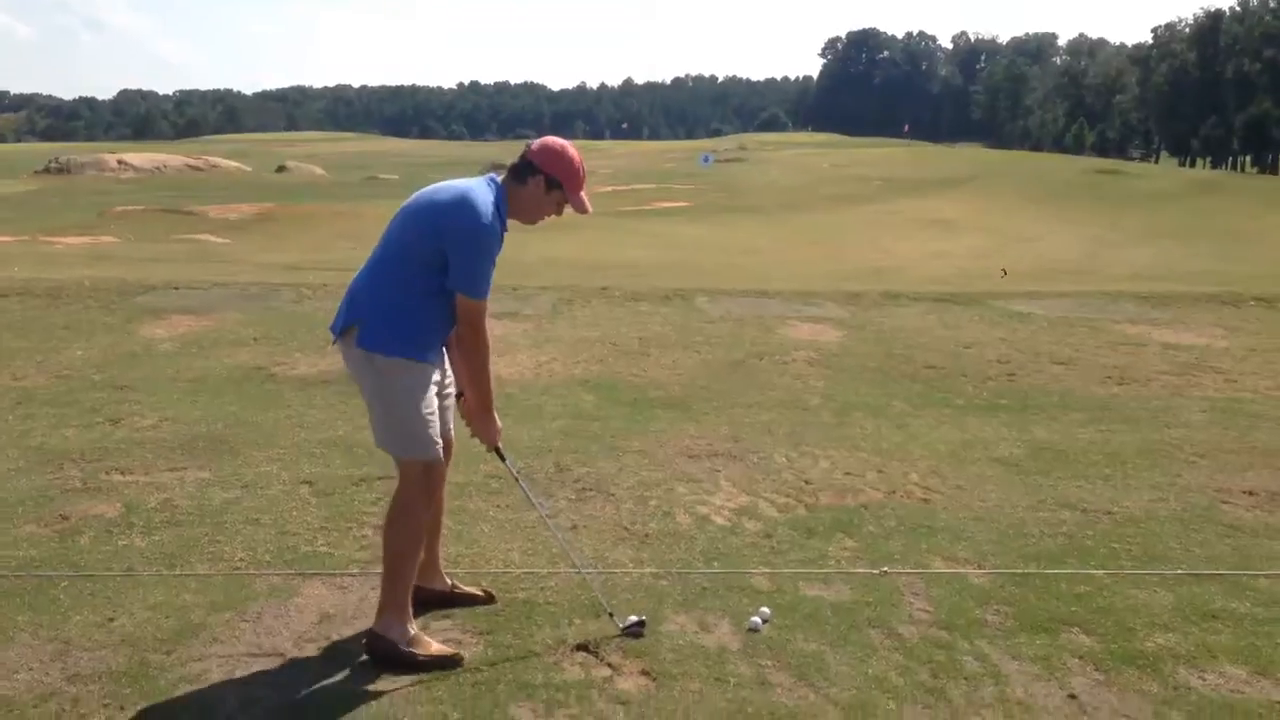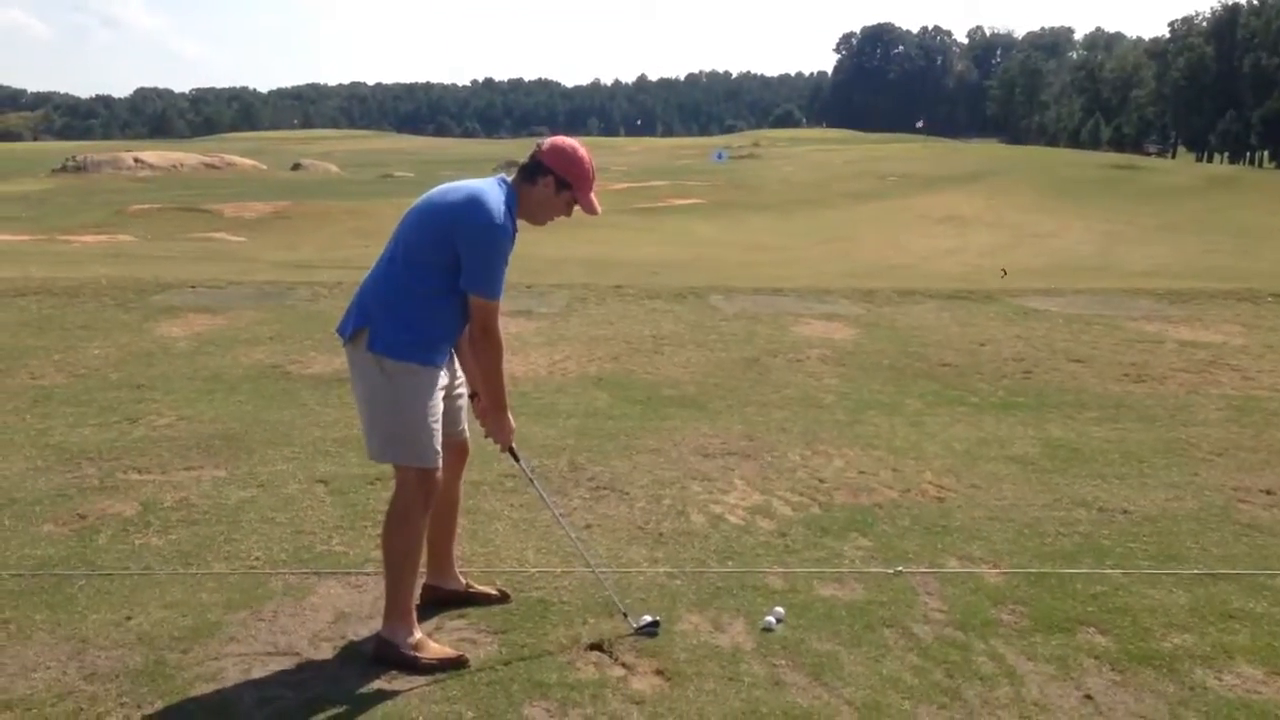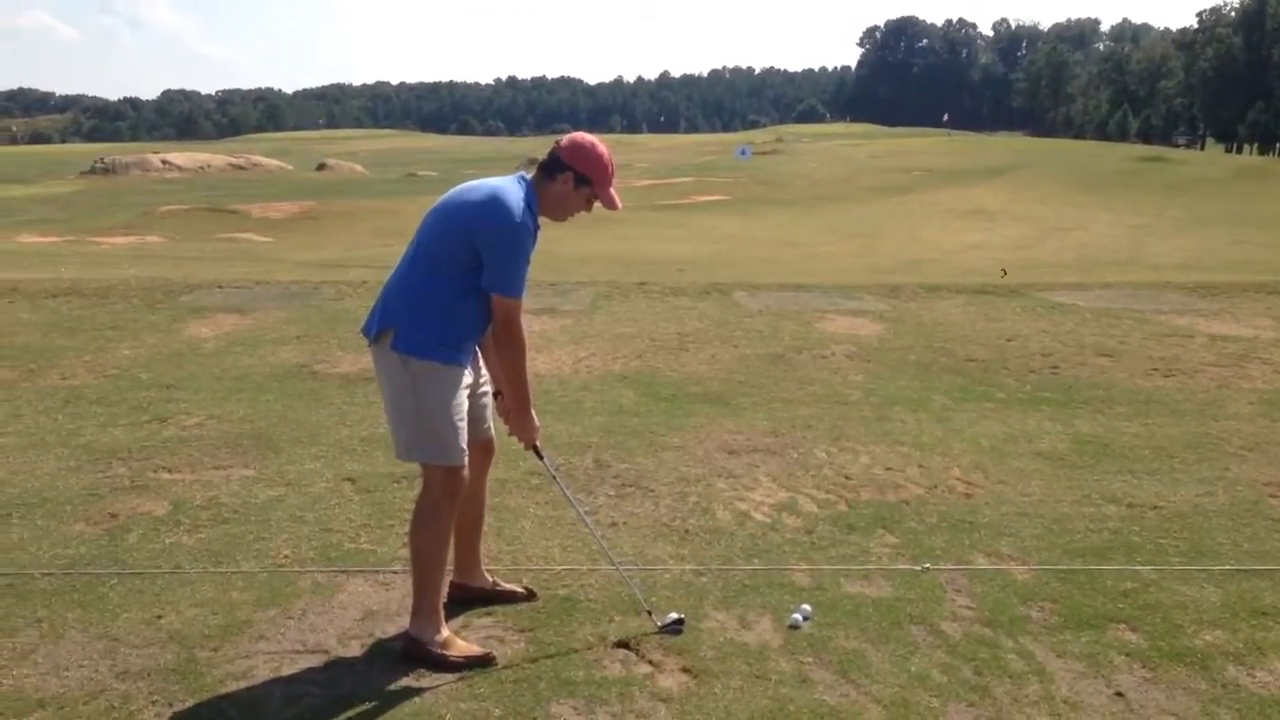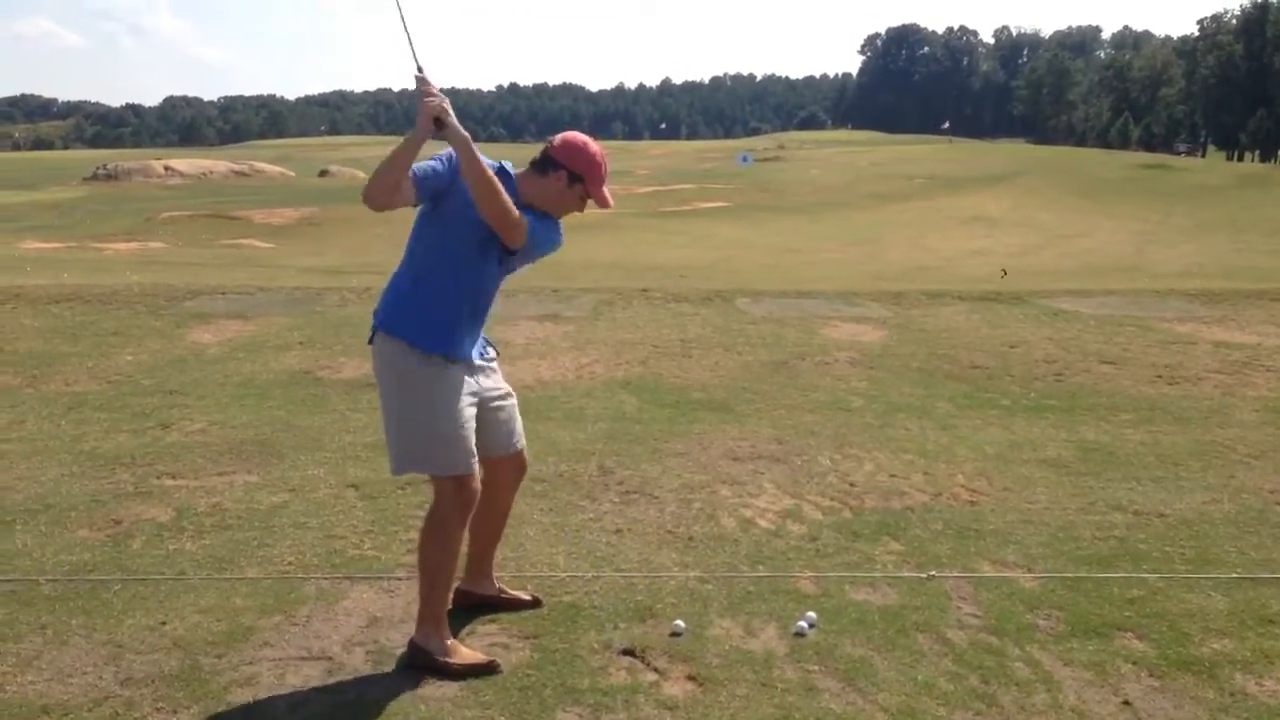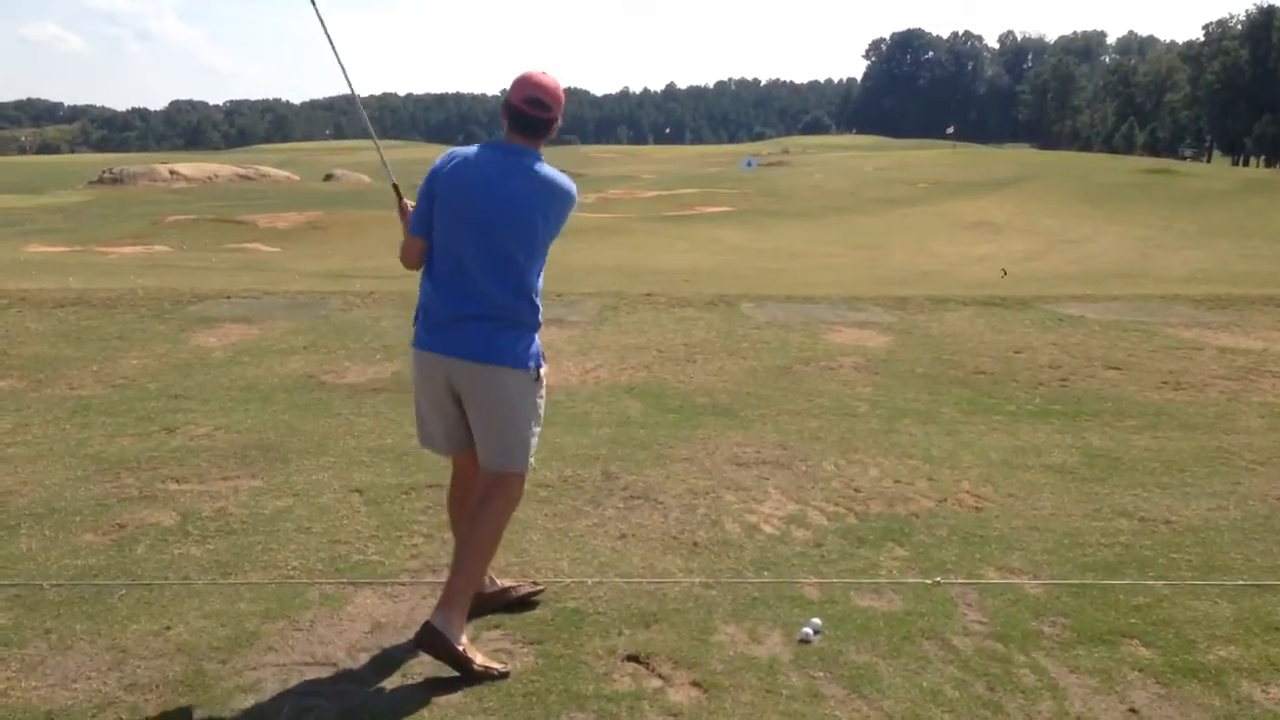
dt=1s
person 1, frame 1
left shoulder: (473, 200)
right shoulder: (478, 218)
left elbow: (451, 316)
right elbow: (471, 327)
left wrist: (465, 392)
right wrist: (484, 410)
left hip: (412, 339)
right hip: (385, 343)
left knee: (436, 458)
right knee: (422, 473)
left ankle: (428, 579)
right ankle: (391, 625)
person 1, frame 2
left shoulder: (484, 201)
right shoulder: (489, 218)
left elbow: (461, 315)
right elbow: (485, 329)
left wrist: (478, 392)
right wrist: (498, 410)
left hip: (424, 343)
right hip: (393, 348)
left knee: (452, 455)
right knee: (420, 479)
left ankle: (441, 578)
right ankle: (397, 631)
person 1, frame 3
left shoulder: (506, 200)
right shoulder: (510, 216)
left elbow: (486, 314)
right elbow: (507, 327)
left wrist: (502, 389)
right wrist: (523, 409)
left hip: (450, 343)
right hip: (417, 346)
left knee: (477, 454)
right knee: (447, 478)
left ankle: (468, 576)
right ankle: (425, 628)
person 1, frame 4
left shoulder: (545, 231)
right shoulder: (458, 171)
left elbow: (505, 222)
right elbow: (376, 197)
left wrist: (461, 138)
right wrist: (421, 133)
left hip: (469, 354)
right hip: (413, 350)
left knee: (508, 465)
right knee: (460, 487)
left ankle: (477, 581)
right ankle: (430, 636)
person 1, frame 5
left shoulder: (449, 167)
right shoulder: (561, 192)
left elbow: (413, 258)
left wrist: (413, 225)
left hip: (436, 346)
right hip: (505, 355)
left knee: (469, 469)
right knee: (503, 483)
left ankle: (478, 583)
right ankle: (448, 620)
